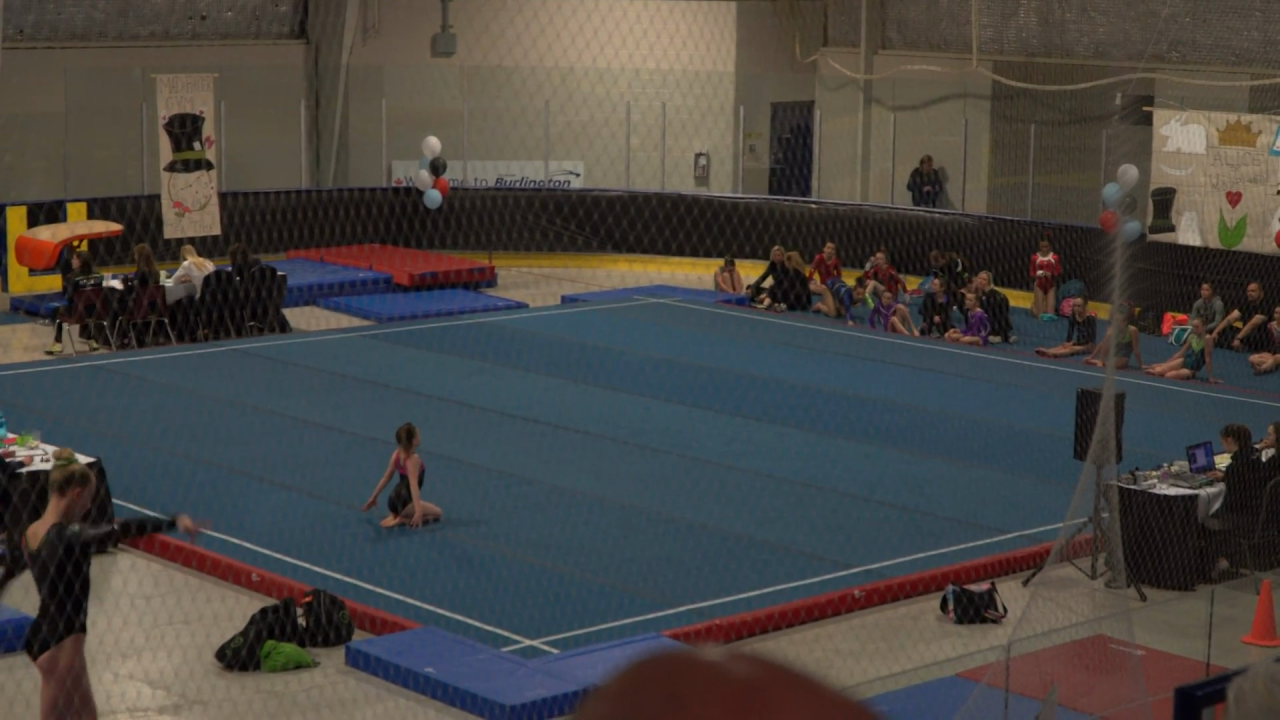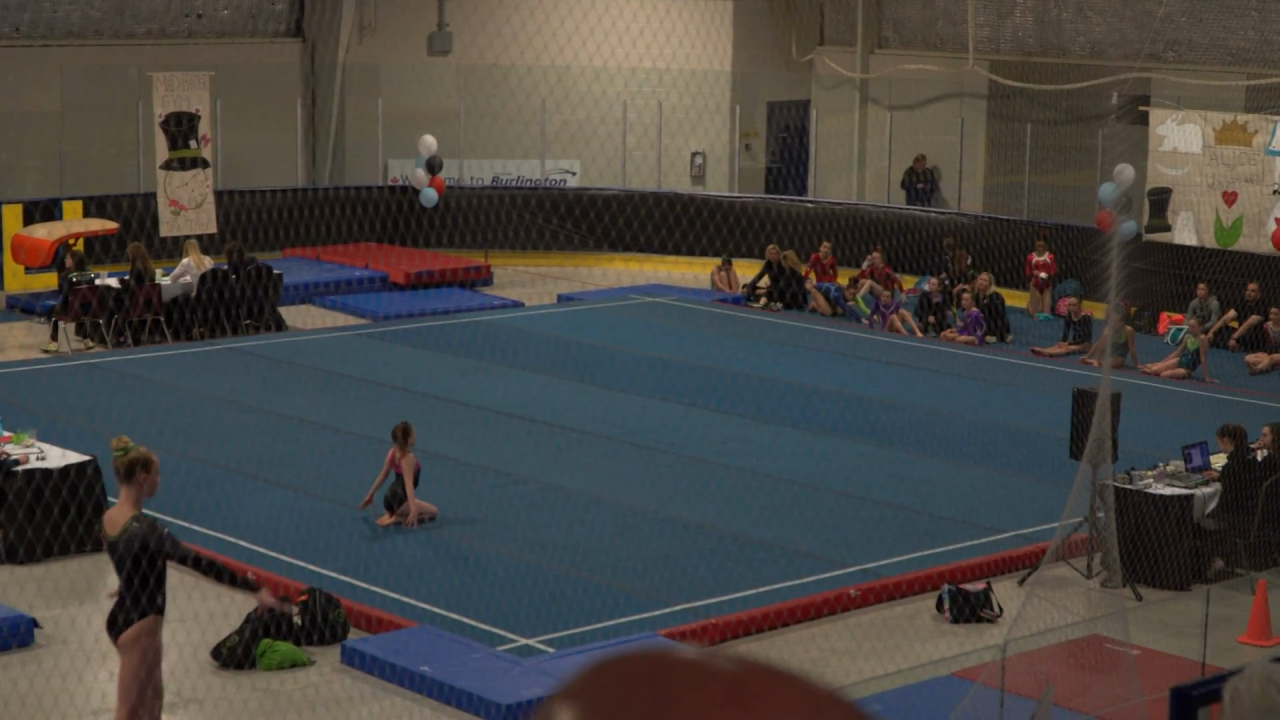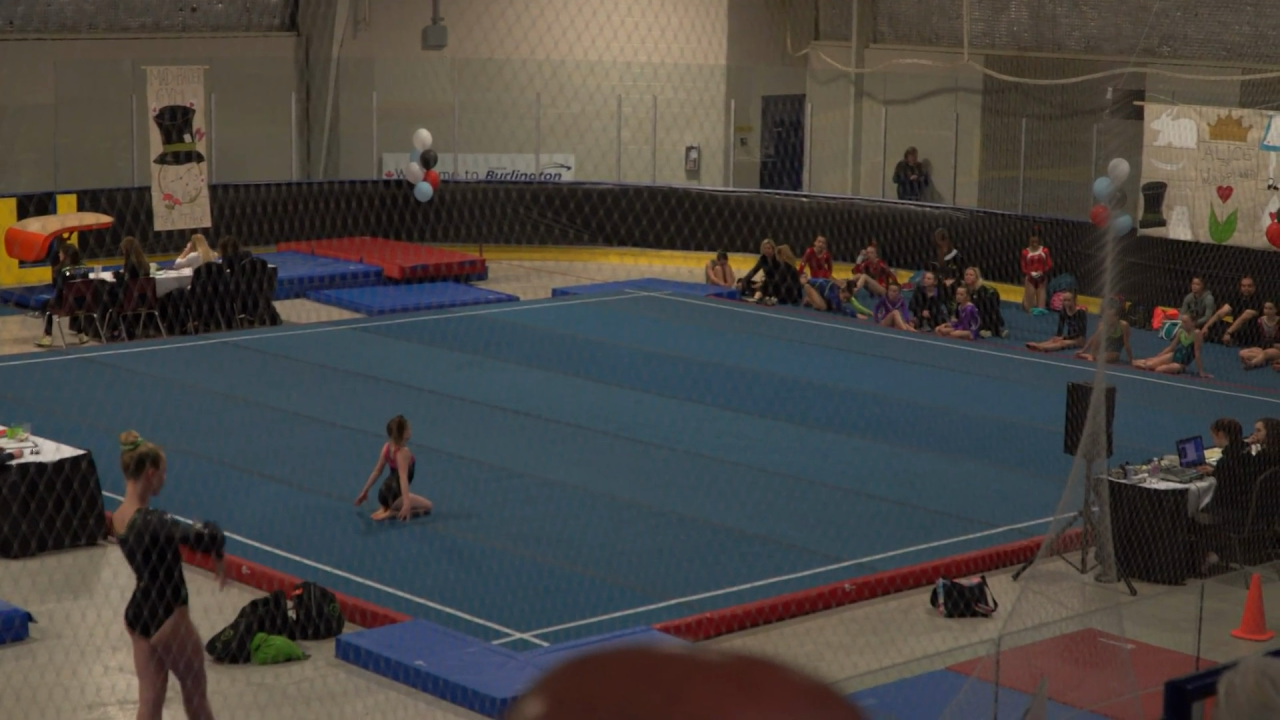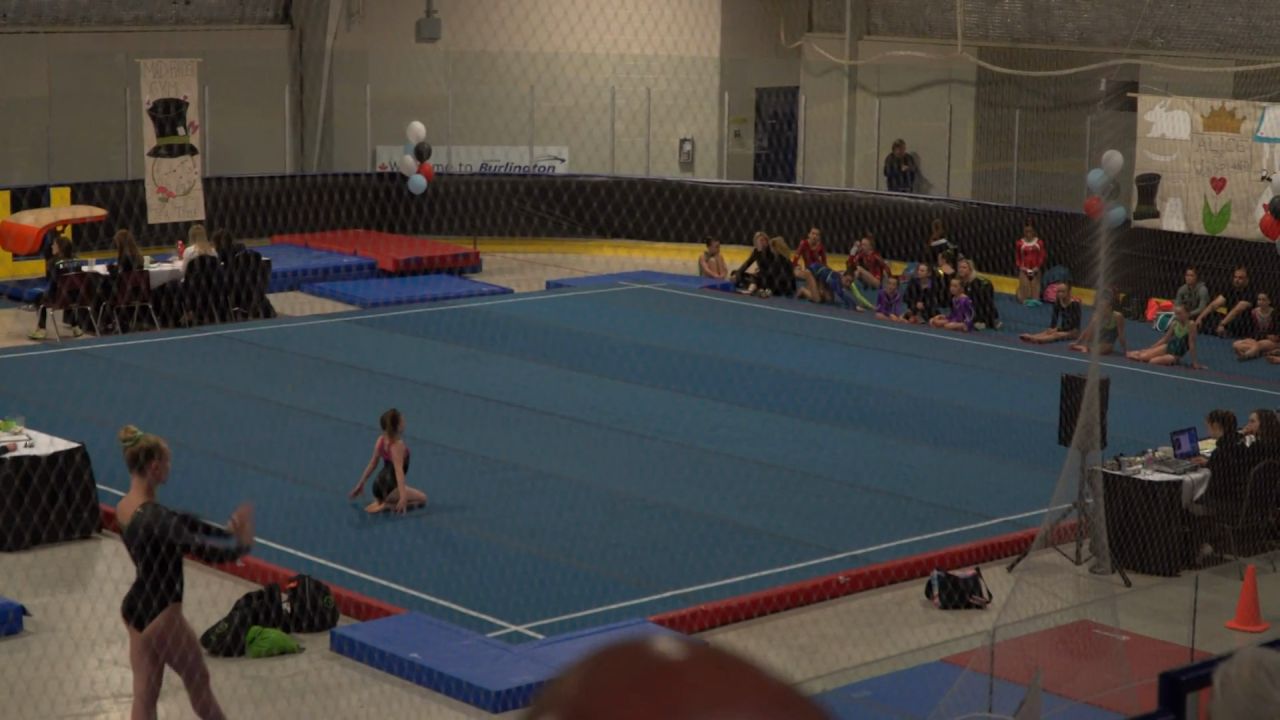
dt=0.7s
person 1, frame 1
left shoulder: (33, 532)
right shoulder: (66, 536)
right elbow: (119, 531)
right wrist: (174, 521)
left hip: (42, 636)
right hip: (61, 645)
person 1, frame 2
left shoulder: (110, 518)
right shoulder: (143, 528)
right elbow: (198, 562)
right wrist: (255, 588)
left hip: (122, 620)
right hip: (140, 628)
person 1, frame 3
left shoulder: (124, 514)
right shoulder: (153, 522)
left elbow: (180, 534)
right elbow: (209, 539)
right wrist: (218, 554)
left hip: (138, 614)
right hip: (168, 620)
right knee: (196, 694)
person 1, frame 4
left shoulder: (126, 505)
right shoulder: (153, 516)
left elbow: (181, 523)
right elbow: (202, 551)
left wrist: (229, 530)
right wrist: (241, 546)
left hip: (134, 608)
right hip: (161, 614)
left knee: (144, 695)
right knee: (199, 683)
